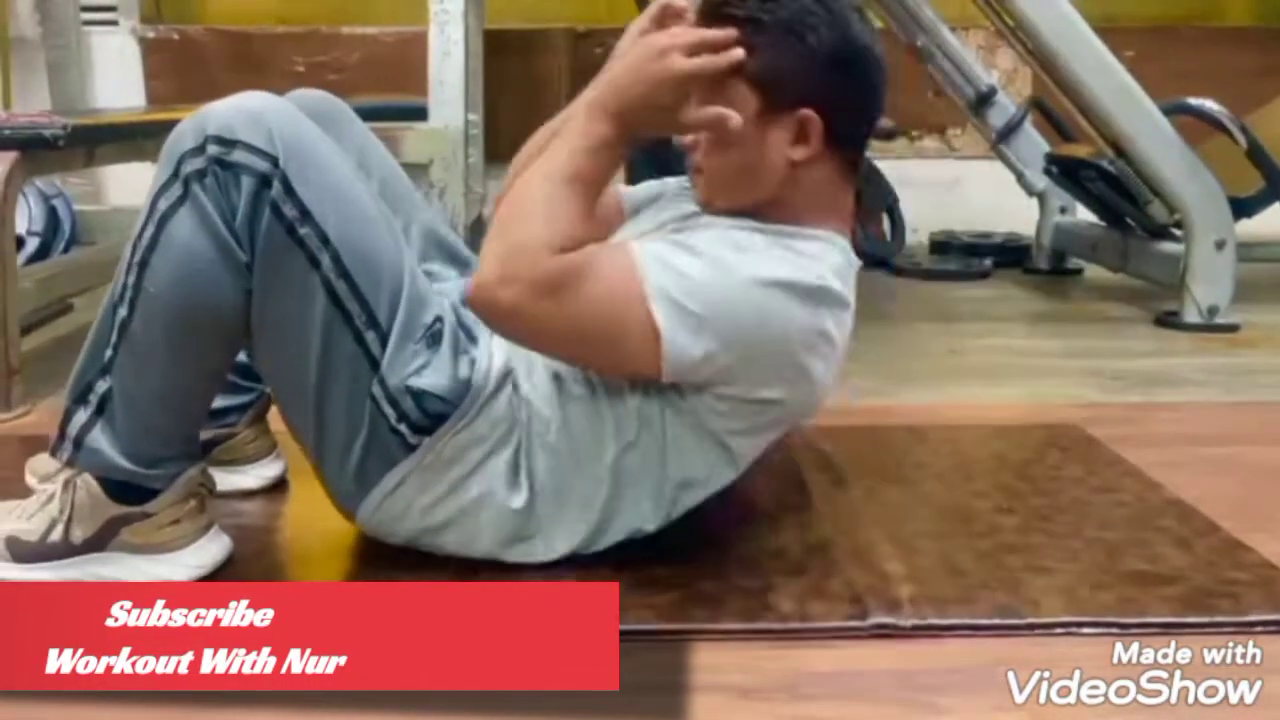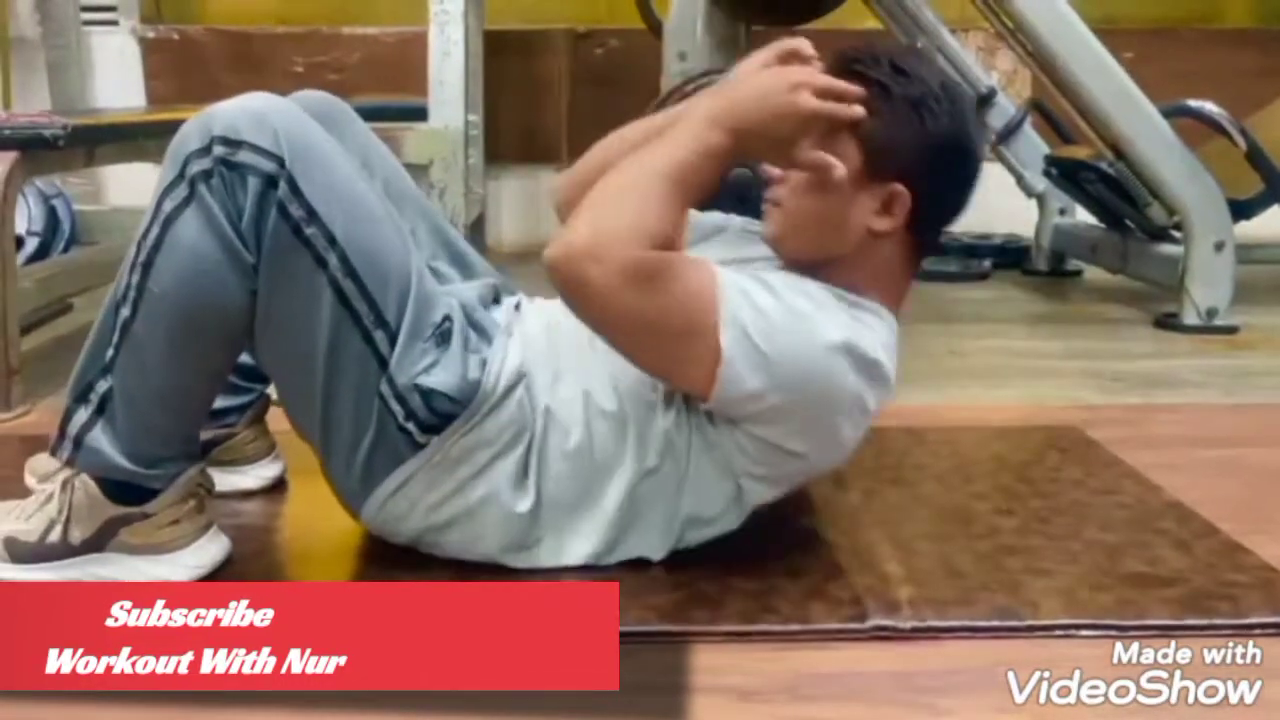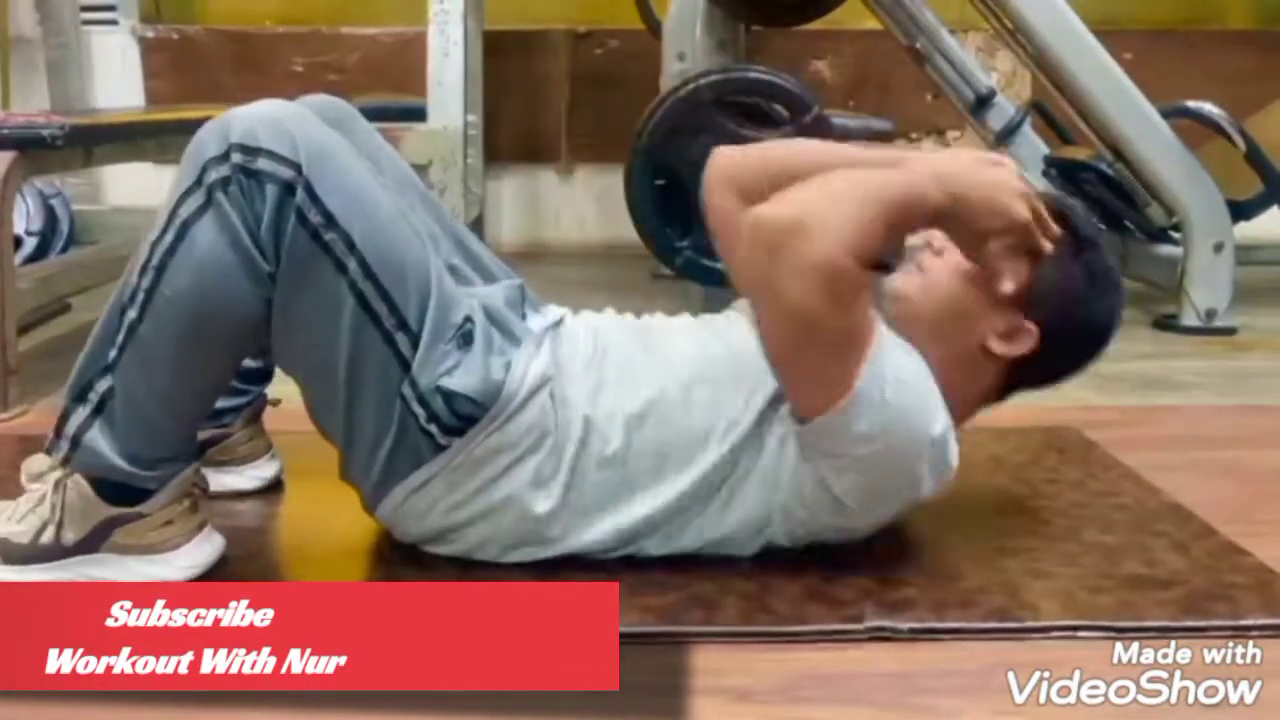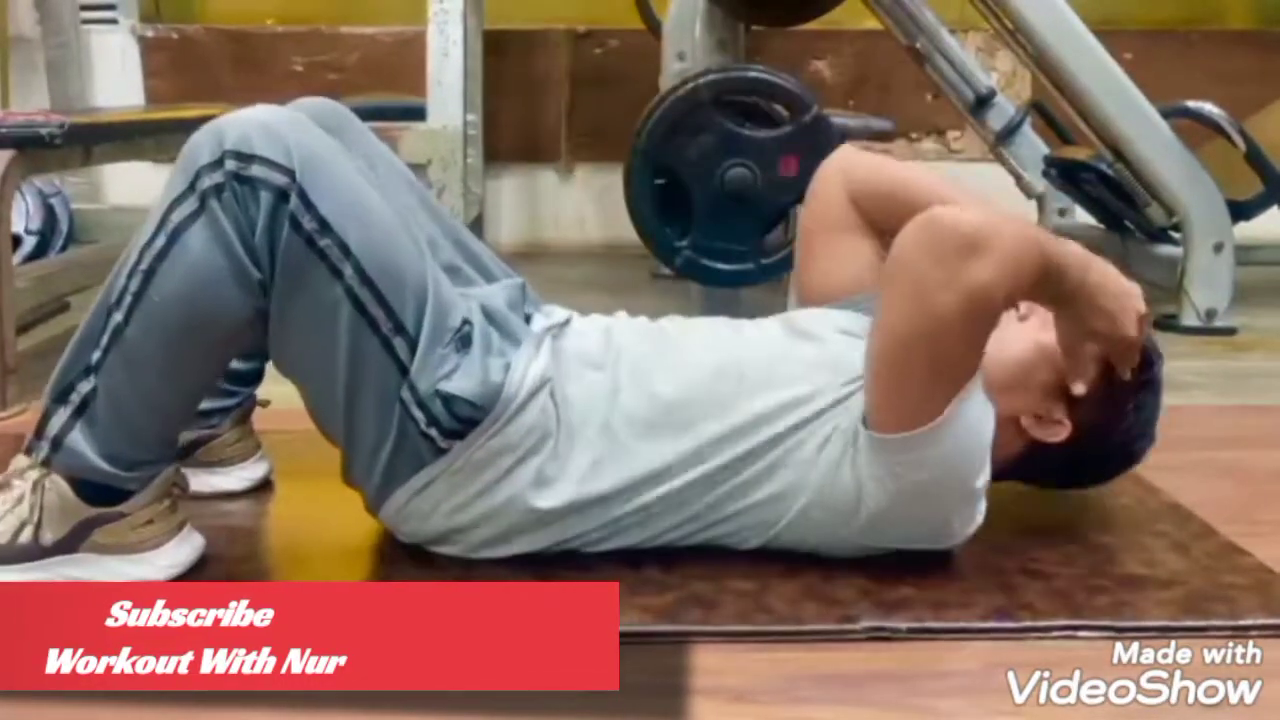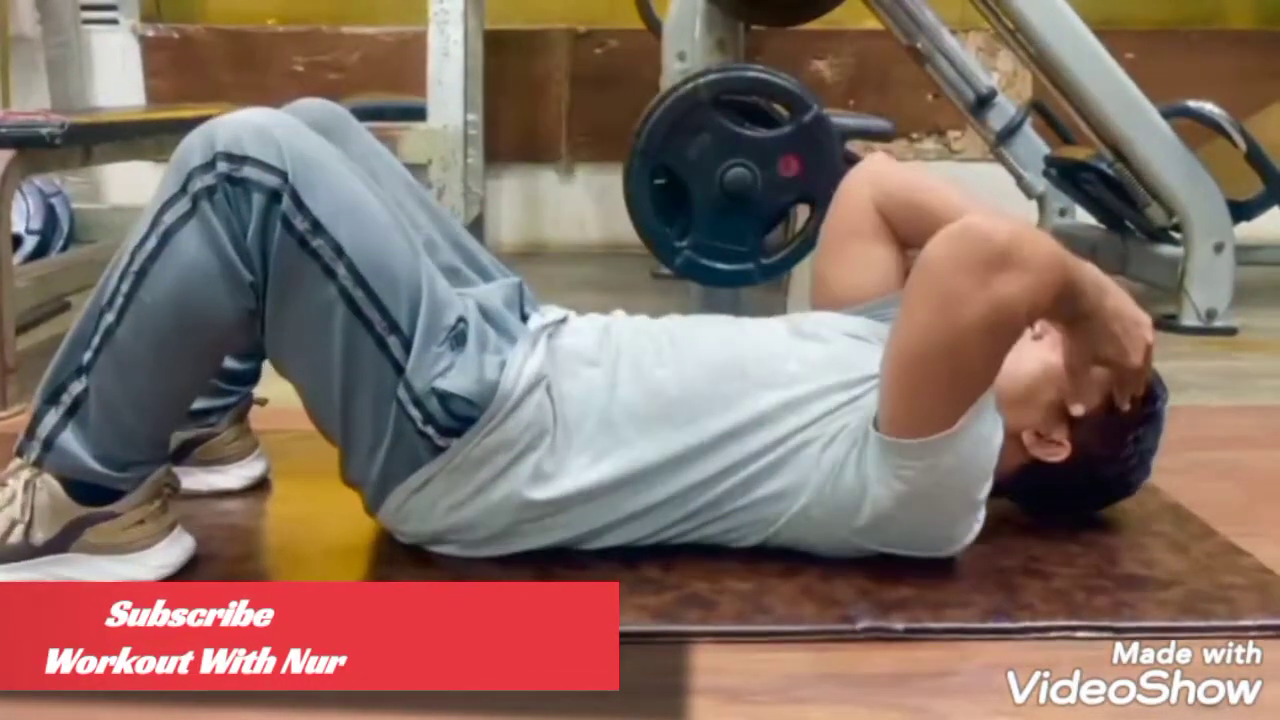
dt=0.2s
person 1, frame 1
left shoulder: (775, 295)
right shoulder: (747, 218)
left elbow: (513, 283)
right elbow: (532, 217)
left wrist: (615, 105)
right wrist: (619, 94)
left hip: (444, 456)
right hip: (475, 378)
left knee: (235, 148)
right knee: (301, 123)
left ankle: (128, 498)
right ankle: (213, 422)
person 1, frame 2
left shoulder: (827, 357)
right shoulder: (794, 271)
left elbow: (590, 258)
right elbow: (582, 194)
left wrist: (737, 114)
right wrist: (722, 103)
left hip: (456, 450)
right hip: (490, 362)
left knee: (241, 149)
right knee: (299, 125)
left ankle: (127, 498)
right ankle: (209, 421)
person 1, frame 3
left shoulder: (894, 437)
right shoulder: (873, 350)
left elbow: (785, 240)
right elbow: (729, 181)
left wrist: (934, 182)
right wrist: (924, 175)
left hip: (469, 446)
right hip: (520, 355)
left knee: (256, 159)
right knee: (309, 129)
left ankle: (113, 495)
right ankle: (202, 425)
person 1, frame 4
left shoulder: (929, 474)
right shoulder: (891, 362)
left elbow: (961, 250)
right elbow: (842, 181)
left wrist: (1068, 267)
right wrist: (1050, 257)
left hip: (473, 441)
right hip: (522, 356)
left knee: (250, 165)
right knee: (309, 130)
left ankle: (94, 492)
right ankle: (195, 424)
person 1, frame 5
left shoulder: (926, 482)
right shoulder: (894, 358)
left elbow: (988, 258)
right elbow: (871, 188)
left wrist: (1089, 296)
right wrist: (1075, 288)
left hip: (471, 443)
right hip: (522, 355)
left knee: (243, 167)
right knee: (306, 130)
right ankle: (195, 424)
